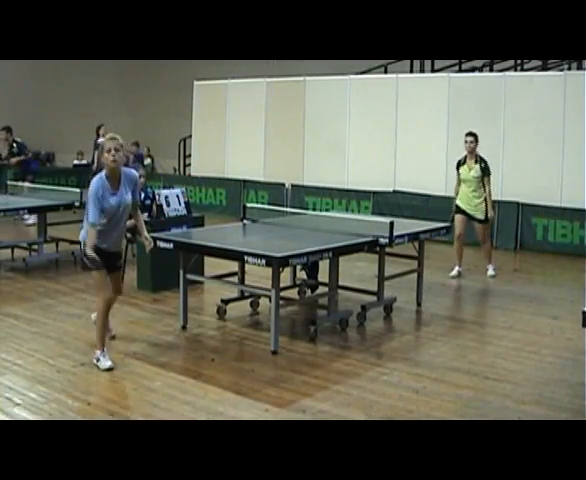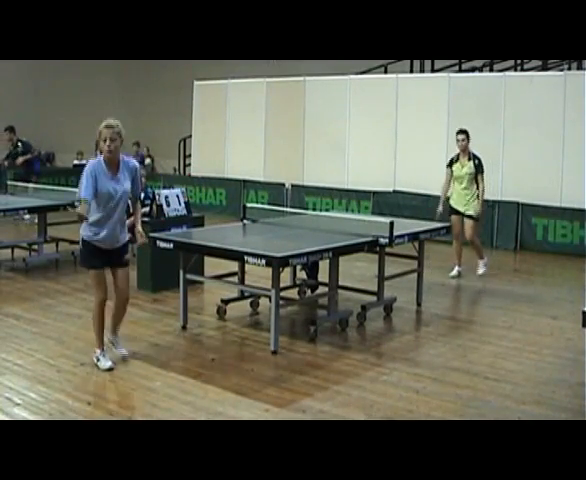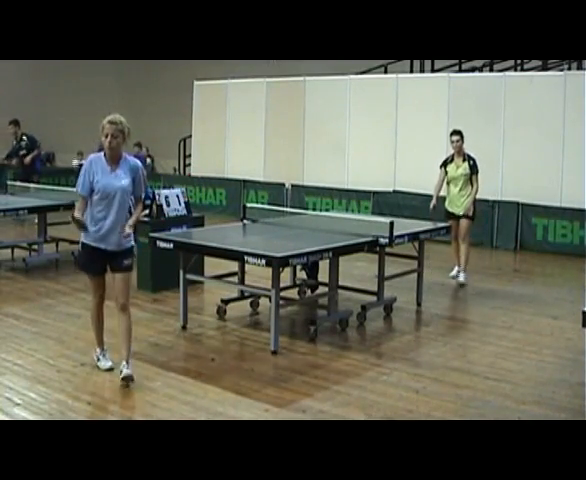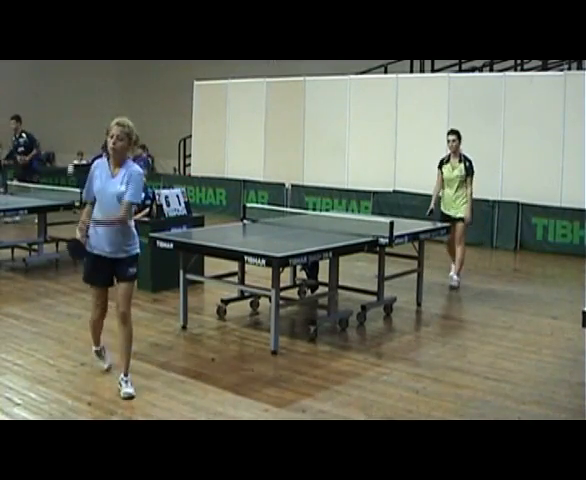
dt=0.2s
person 1, frame 1
left shoulder: (131, 177)
right shoulder: (97, 185)
left elbow: (135, 208)
right elbow: (92, 225)
left wrist: (143, 232)
right wrist: (89, 250)
left hip: (116, 243)
right hip: (96, 245)
left knee: (116, 292)
right knee: (106, 296)
left ankle: (101, 317)
right ankle: (100, 352)
person 1, frame 2
left shoulder: (132, 167)
right shoulder: (93, 168)
left elbow: (137, 200)
right elbow: (84, 204)
left wrist: (138, 224)
right wrist: (82, 213)
left hip: (119, 240)
right hip: (93, 240)
left knee: (123, 297)
right knee: (101, 296)
left ankle: (114, 335)
right ankle: (99, 351)
person 1, frame 3
left shoulder: (134, 166)
right shoulder: (92, 163)
left elbow: (139, 204)
right elbow: (82, 199)
left wrist: (131, 223)
right wrist: (79, 216)
left hip: (121, 244)
right hip: (93, 242)
left knee: (122, 304)
right knee: (98, 299)
left ankle: (126, 364)
right ankle: (101, 351)
person 1, frame 4
left shoulder: (134, 173)
right shoulder: (97, 166)
left elbow: (124, 215)
right elbow: (90, 205)
left wrist: (98, 221)
right wrist: (81, 229)
left hip: (125, 251)
right hip: (97, 250)
left knee: (124, 314)
right knee: (98, 314)
left ankle: (125, 376)
right ankle: (99, 347)
person 2, frame 1
left shoulder: (482, 163)
right shoulder: (459, 163)
left elbow: (487, 187)
left wrist: (490, 208)
right wrist: (454, 203)
left hip: (478, 205)
right hip: (461, 204)
left knee: (483, 238)
right knee: (458, 235)
left ankle: (490, 265)
right ankle: (458, 267)
person 2, frame 2
left shoulder: (476, 160)
right shoulder: (452, 161)
left elbow: (481, 184)
right elbow: (447, 183)
left wrist: (480, 204)
right wrist: (441, 203)
left hip: (471, 203)
right hip: (455, 202)
left knee: (470, 237)
right knee: (456, 236)
left ankle: (482, 259)
right ankle: (458, 267)
person 2, frame 3
left shoulder: (470, 161)
right shoulder: (447, 162)
left elbow: (475, 184)
right elbow: (440, 182)
left wrist: (471, 202)
right wrist: (434, 199)
left hip: (466, 204)
right hip: (451, 204)
left knee: (463, 238)
right knee: (454, 238)
left ankle: (463, 273)
right ankle: (457, 266)
person 2, frame 4
left shoulder: (467, 162)
right shoulder: (442, 162)
left elbow: (469, 188)
right elbow: (438, 185)
left wrist: (469, 210)
right wrist: (433, 203)
left hip: (462, 207)
right hip: (446, 206)
left knee: (459, 241)
right knee: (448, 240)
left ankle: (456, 276)
right ankle: (454, 263)
